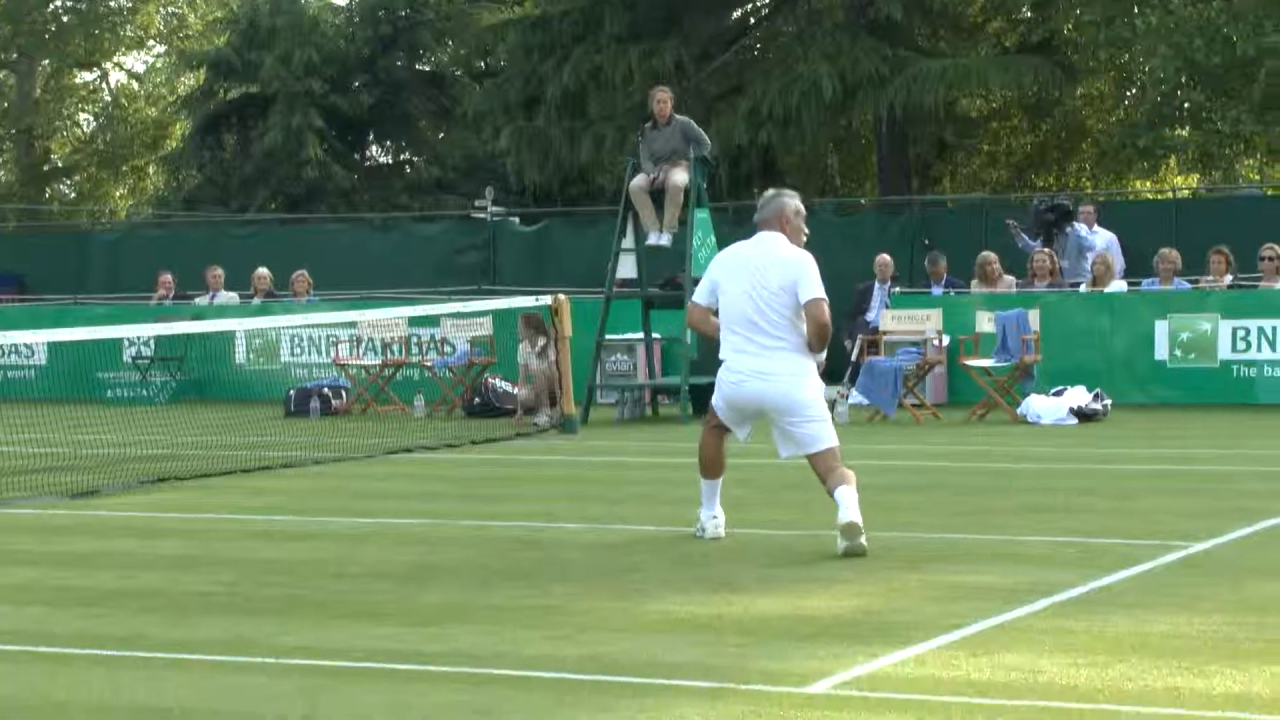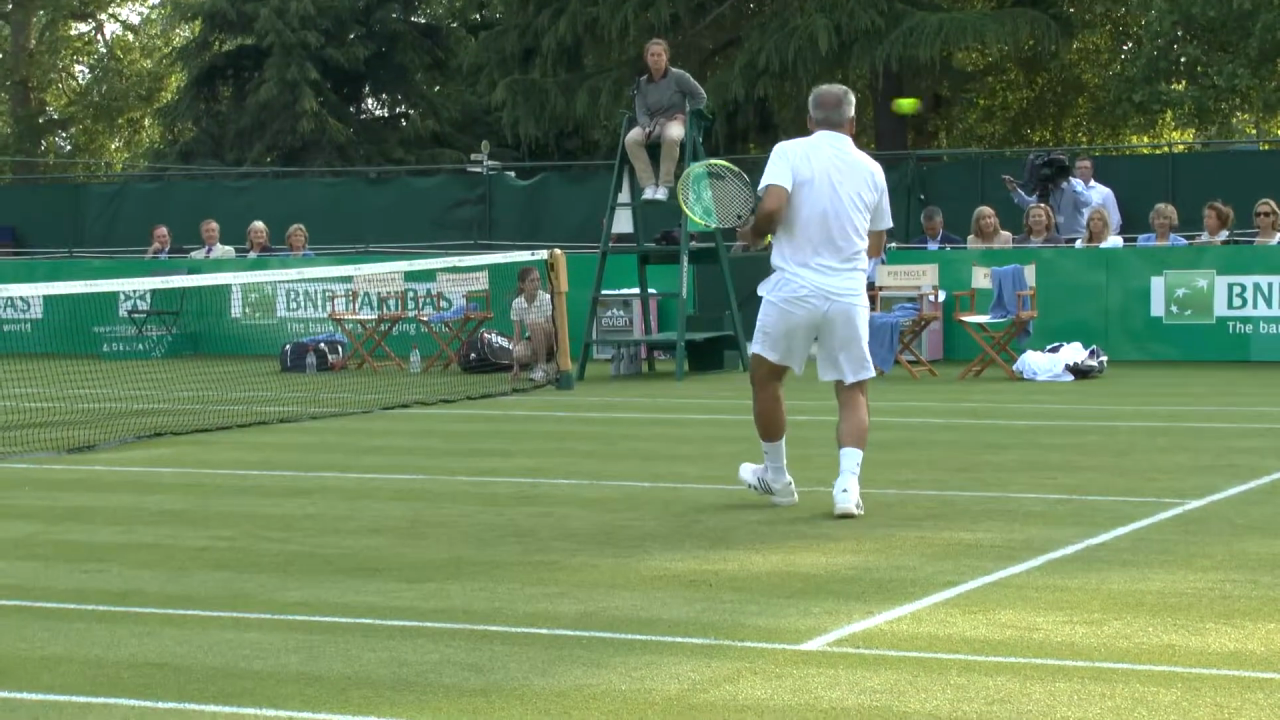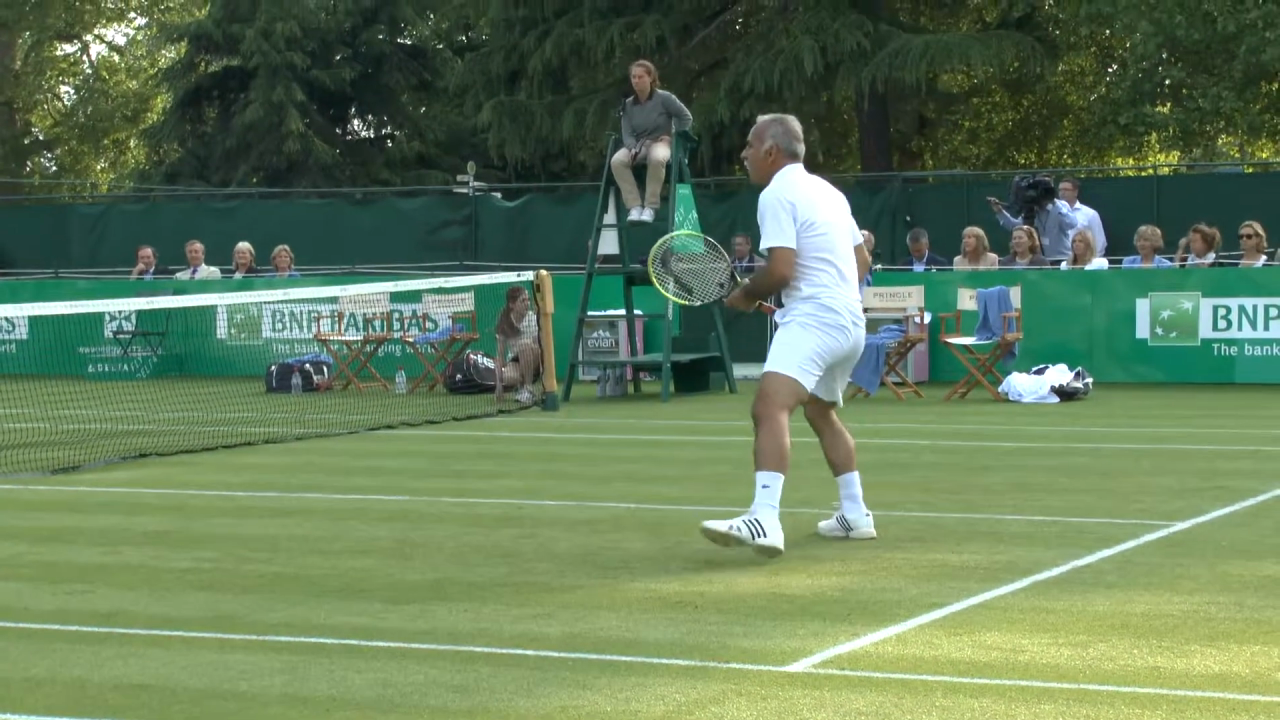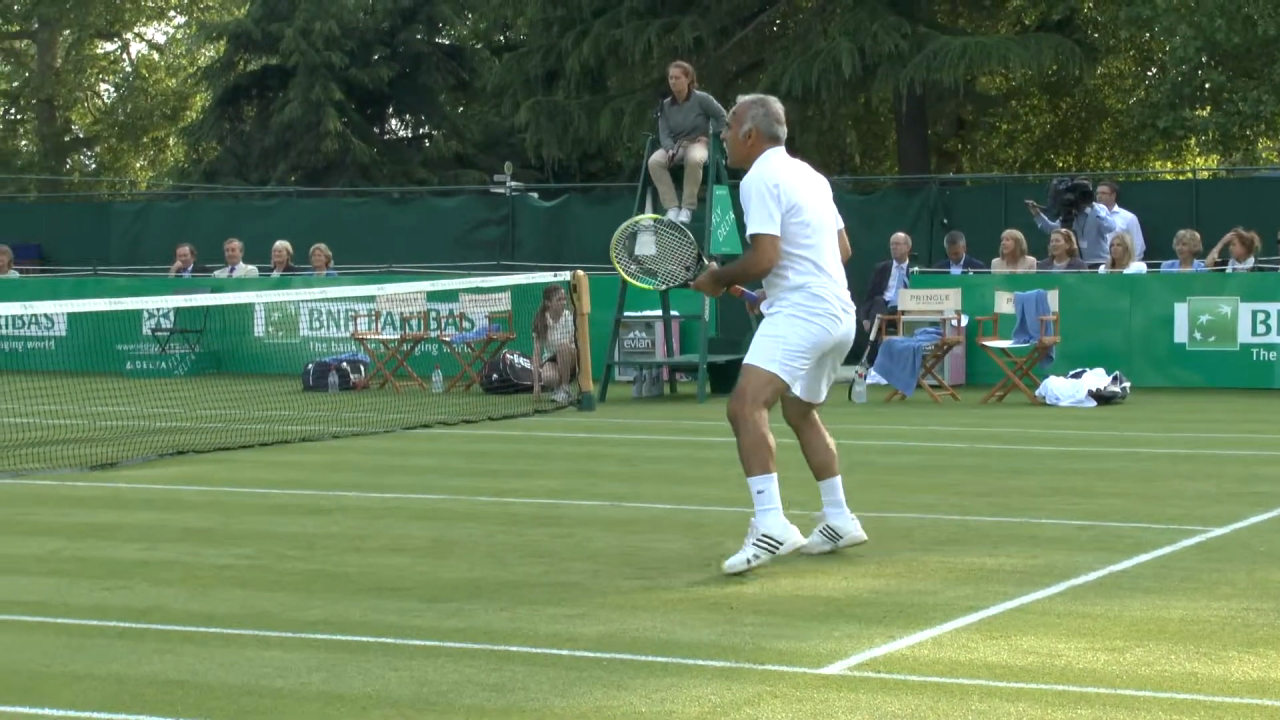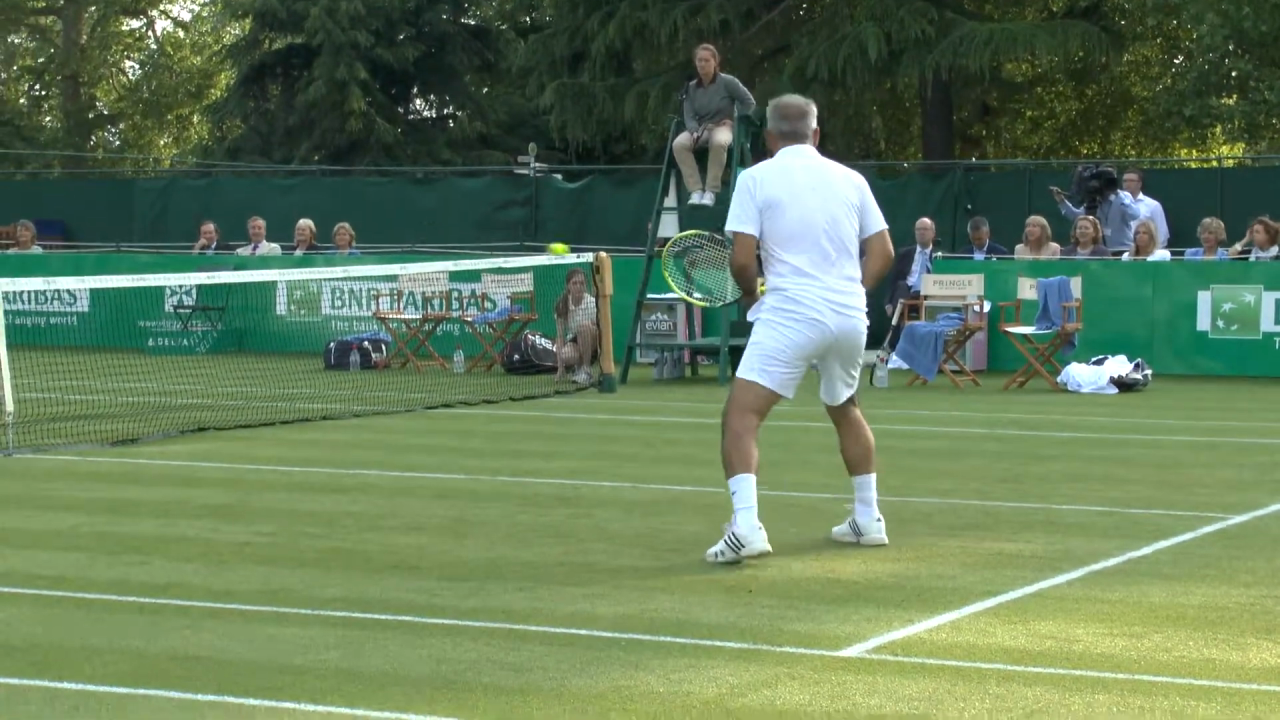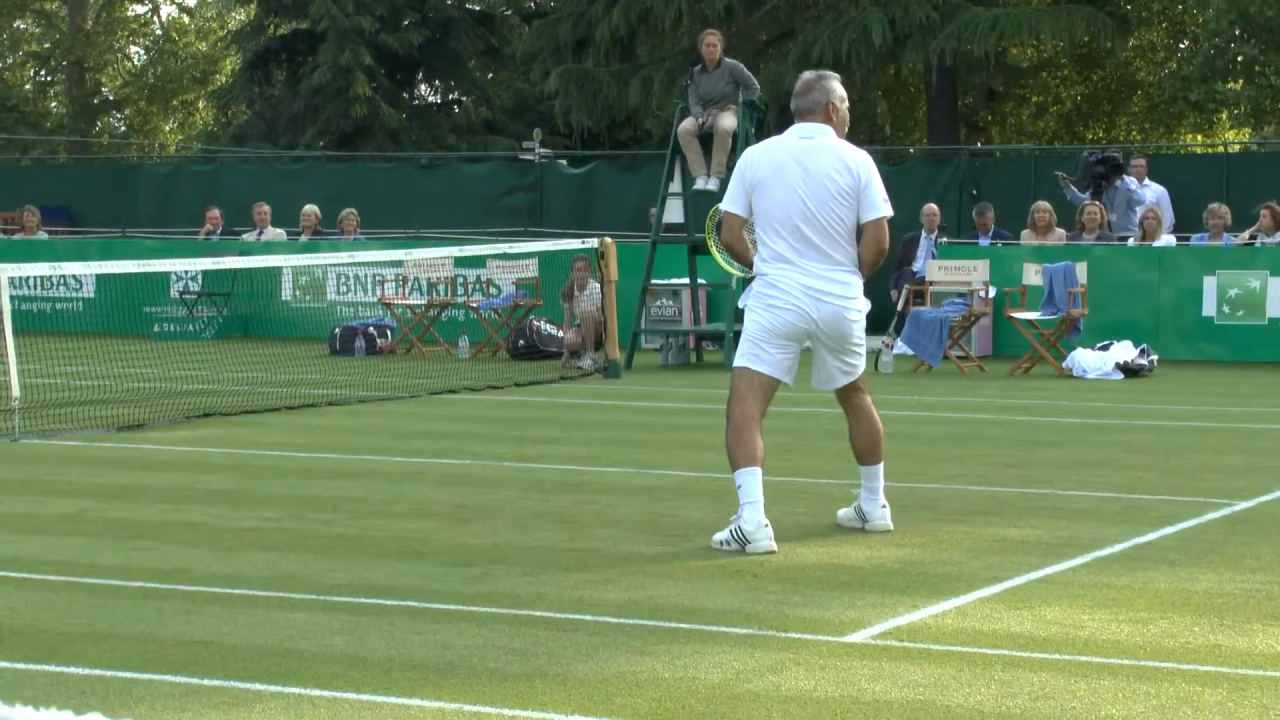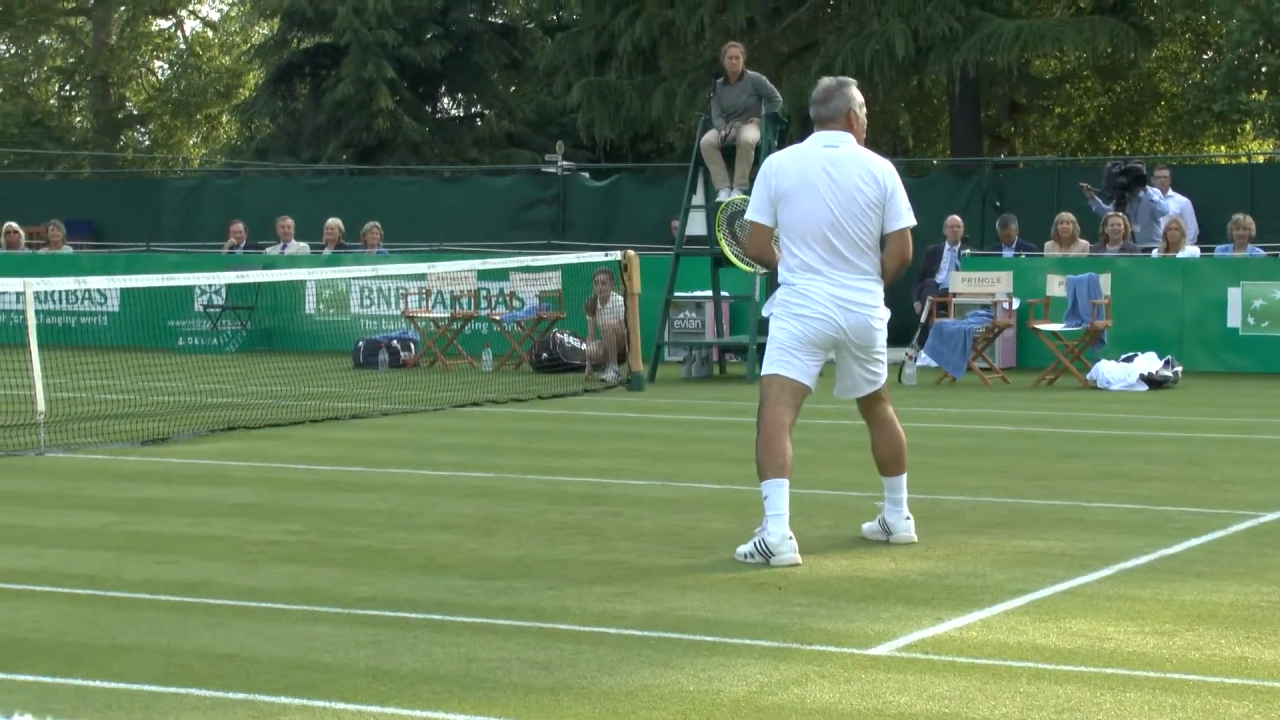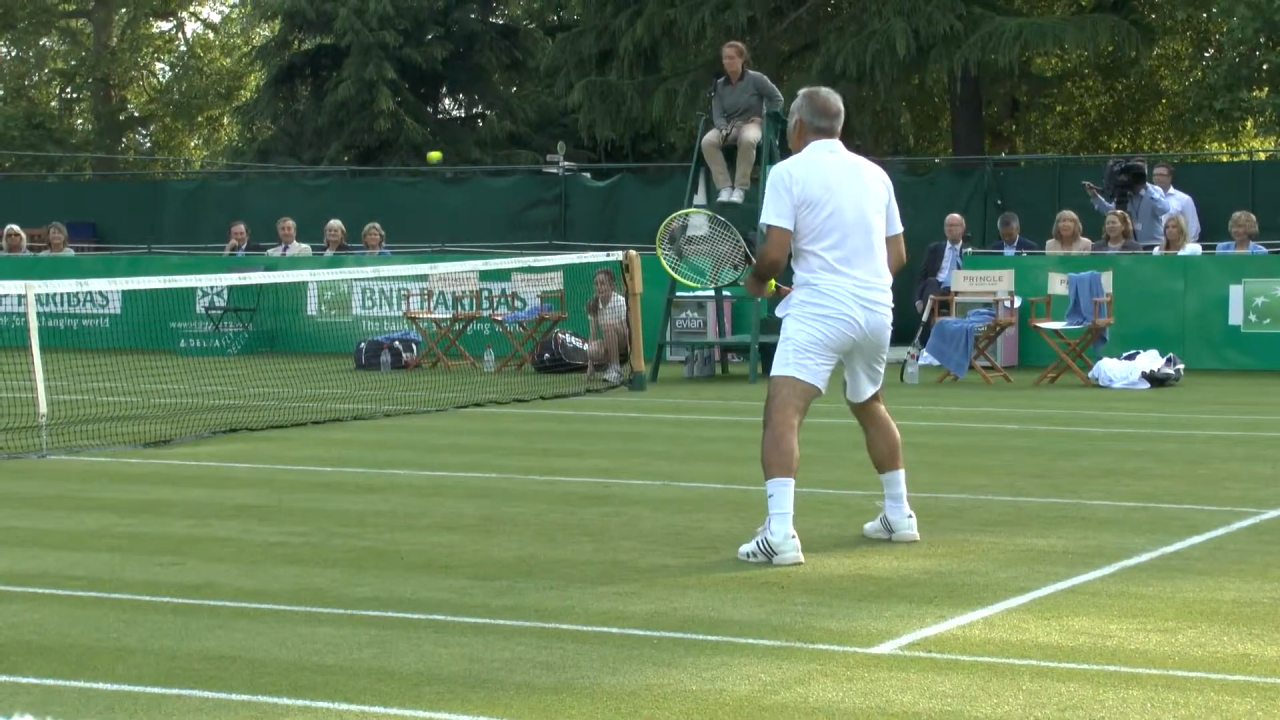
dt=0.5s
person 1, frame 1
left shoulder: (725, 257)
right shoulder: (798, 260)
left elbow: (695, 317)
right elbow: (820, 321)
right wrist: (813, 353)
left hip: (739, 378)
right hip: (792, 381)
left knee: (714, 427)
right knee: (833, 468)
left ankle: (710, 515)
right ankle: (848, 512)
person 1, frame 2
left shoulder: (789, 152)
right shoulder: (871, 169)
left elbow: (772, 205)
right elbow: (875, 245)
left wrist: (754, 232)
left hip: (792, 290)
right hip: (848, 296)
left knee: (764, 380)
right knee: (853, 395)
left ankle: (776, 477)
right ankle: (847, 486)
person 1, frame 3
left shoulder: (777, 194)
right shoulder: (828, 192)
left elbow: (781, 271)
right elbow: (860, 261)
left wrist: (745, 293)
left hip: (813, 320)
right hip: (847, 322)
left knee: (769, 409)
right knee: (820, 412)
left ankle: (763, 520)
right ankle: (854, 514)
person 1, frame 4
left shoulder: (761, 178)
right shoulder: (810, 175)
left elbow: (764, 258)
right elbow: (843, 249)
left wrist: (717, 278)
left hip: (801, 313)
right hip: (836, 312)
left knee: (746, 407)
right knee: (801, 413)
left ankle: (770, 525)
right ankle: (839, 520)
person 1, frame 5
left shoulder: (756, 178)
right shoulder: (850, 179)
left elbow: (742, 260)
right elbow: (884, 254)
left wrist: (751, 293)
left hip: (792, 315)
right hip: (850, 317)
left knee: (740, 418)
right knee: (846, 411)
left ankle: (745, 525)
right ankle: (867, 518)
person 1, frame 6
left shoulder: (755, 156)
right shoulder: (856, 160)
left elbow: (730, 236)
right elbow: (878, 244)
left hip: (776, 300)
right hip: (840, 303)
left knee: (744, 408)
right knee: (856, 399)
left ankle: (752, 521)
right ankle: (873, 506)
person 1, frame 7
left shoulder: (778, 165)
right shoulder: (879, 169)
left elbow: (757, 248)
right elbow: (900, 253)
left hip: (801, 309)
right hip: (864, 311)
left knee: (774, 418)
right knee: (878, 409)
left ankle: (777, 534)
right ankle: (897, 518)
person 1, frame 8
left shoulder: (789, 172)
right shoulder: (874, 174)
left elbow: (775, 254)
right elbow: (897, 255)
left wrist: (757, 279)
left hip: (819, 311)
right hip: (876, 311)
left knee: (782, 416)
right knee: (870, 407)
left ankle: (780, 532)
right ankle: (899, 514)
